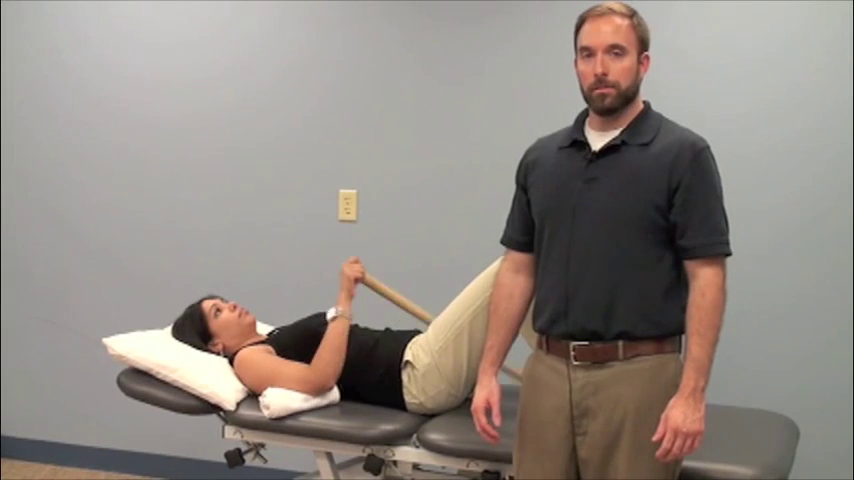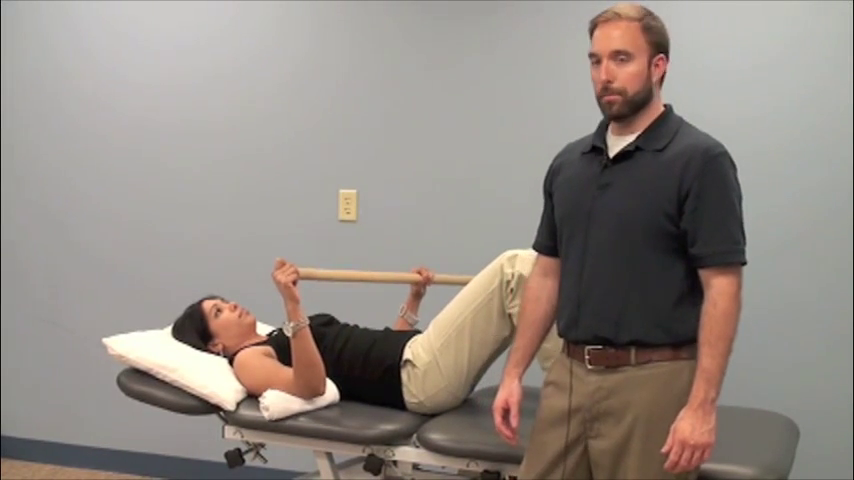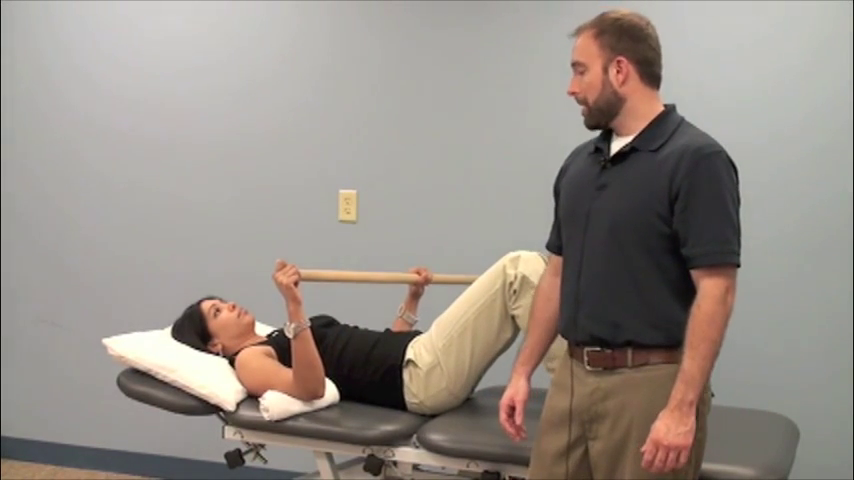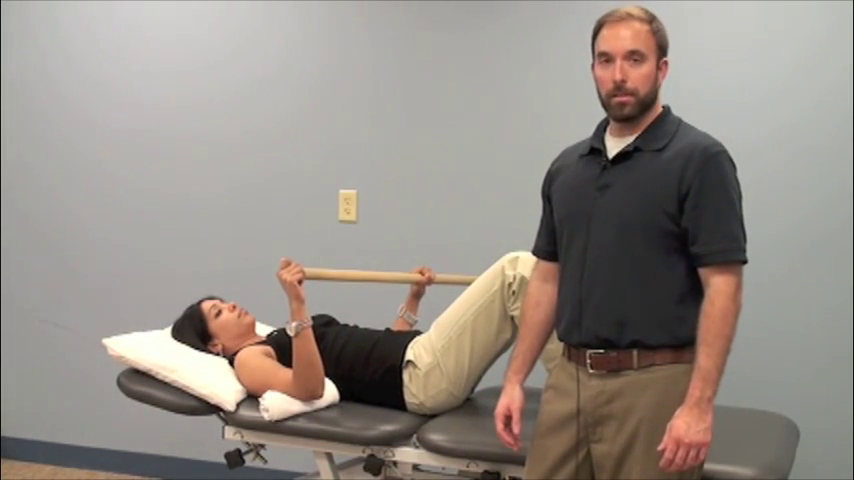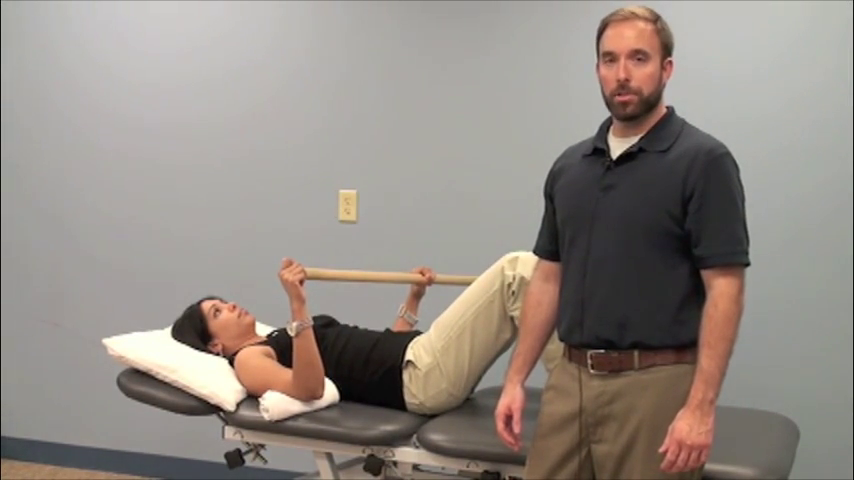
dt=1s
person 1, frame 1
left shoulder: (682, 155)
right shoulder: (541, 159)
left elbow: (706, 278)
right elbow: (517, 270)
left wrist: (692, 392)
right wrist: (488, 370)
left hip: (637, 376)
right hip: (549, 372)
person 1, frame 2
left shoulder: (700, 162)
right shoulder: (568, 164)
left elbow: (721, 289)
right elbow: (547, 275)
left wrist: (702, 405)
right wrist: (513, 372)
left hip: (652, 383)
right hip: (569, 376)
person 1, frame 3
left shoulder: (697, 160)
right shoulder: (578, 164)
left elbow: (715, 291)
left wrist: (682, 406)
right wrist: (522, 371)
left hip: (651, 384)
right hip: (572, 378)
person 1, frame 4
left shoulder: (699, 160)
right shoulder: (566, 168)
left elbow: (722, 288)
right elbow: (546, 280)
left wrist: (699, 404)
right wrist: (514, 379)
left hip: (654, 385)
right hip: (569, 381)
person 1, frame 5
left shoulder: (703, 162)
right shoulder: (569, 167)
left elbow: (724, 290)
left wrist: (701, 406)
right wrist: (516, 378)
left hip: (654, 386)
right hip: (570, 381)
person 2, frame 1
left shoulder: (278, 342)
right shoulder: (248, 360)
right elbow: (321, 378)
right wrist: (344, 300)
left hip: (414, 355)
right hip: (415, 377)
person 2, frame 2
left shoulder: (282, 341)
right shoulder: (247, 361)
right elbow: (311, 386)
left wrist: (413, 300)
right wrist: (292, 306)
left hip: (414, 355)
right hip: (419, 377)
left knee: (526, 266)
right knee: (515, 269)
person 2, frame 3
left shoulder: (282, 341)
right shoulder: (249, 360)
right elbow: (311, 388)
left wrist: (412, 299)
right wrist: (294, 308)
left hip: (416, 356)
right hip: (419, 378)
left knee: (527, 267)
right knee: (517, 271)
person 2, frame 4
left shoulder: (281, 342)
right shoulder: (248, 360)
right elbow: (310, 388)
left wrist: (413, 299)
right wrist: (297, 306)
left hip: (416, 355)
right hip: (419, 378)
left knee: (525, 272)
right knee: (517, 271)
person 2, frame 5
left shoulder: (282, 342)
right shoulder: (248, 360)
right elbow: (310, 388)
left wrist: (412, 299)
right wrist: (298, 307)
left hip: (415, 355)
right hip: (419, 378)
left knee: (527, 271)
right knee: (516, 271)
